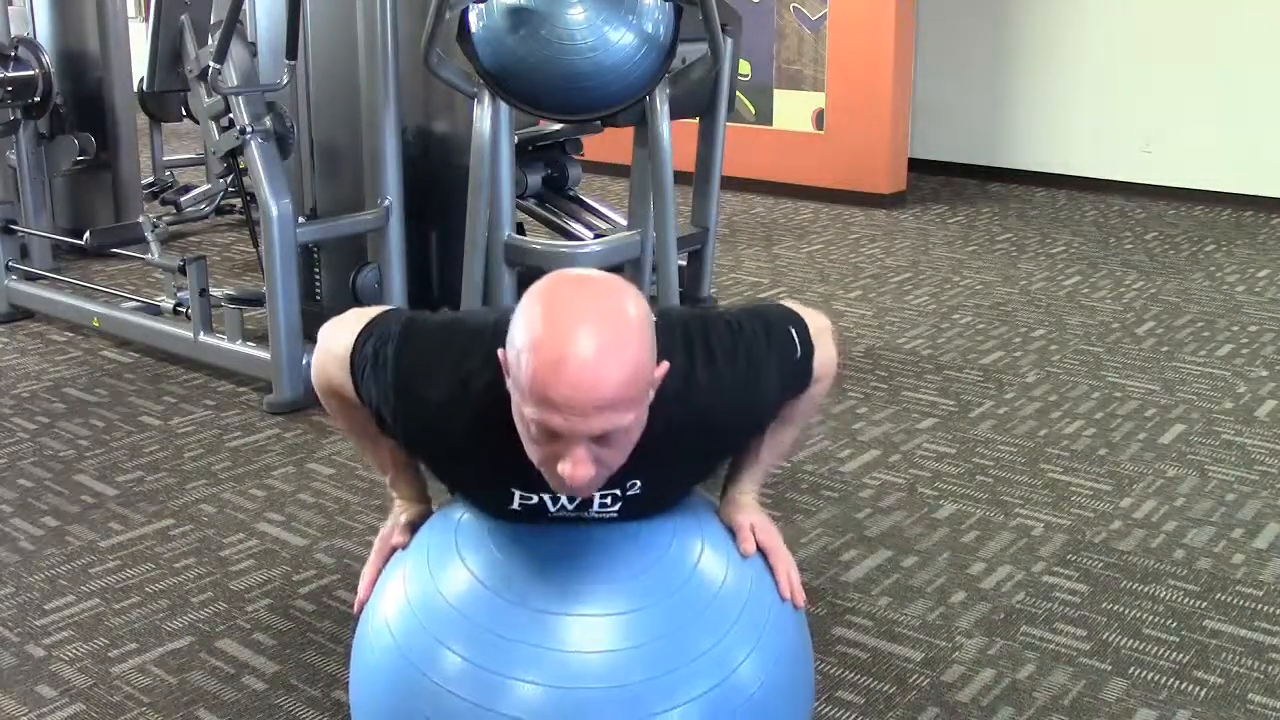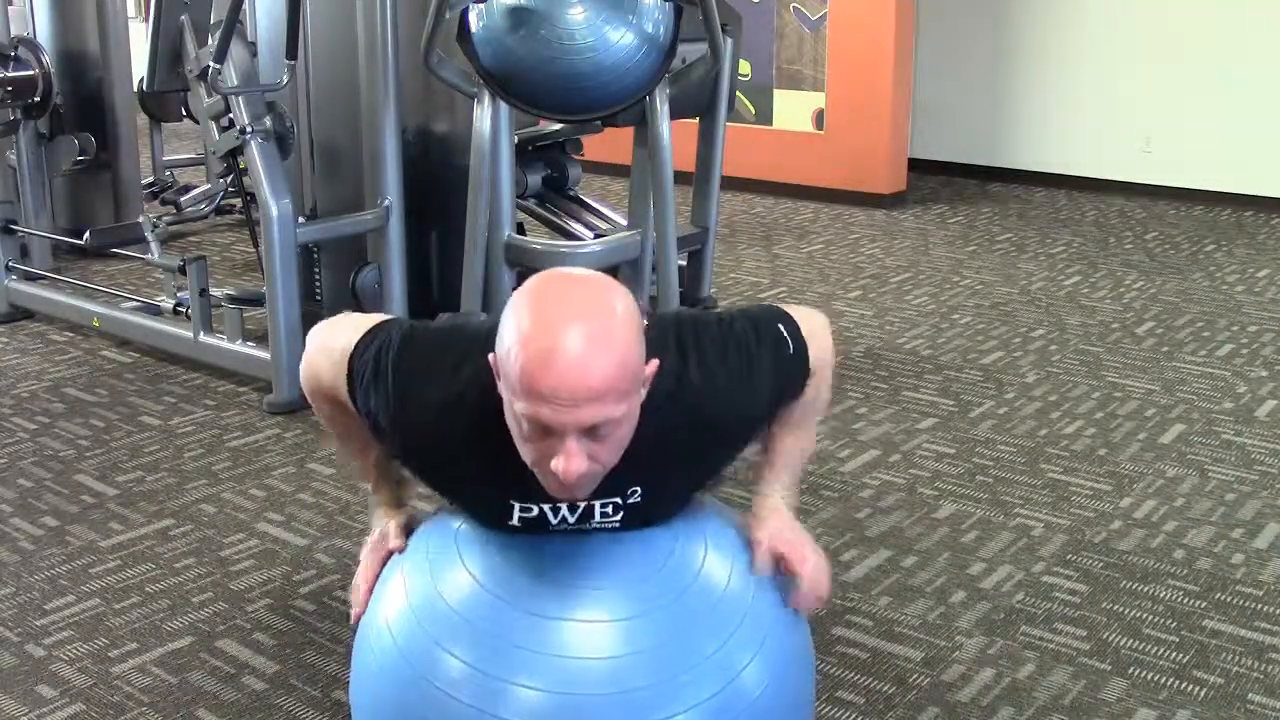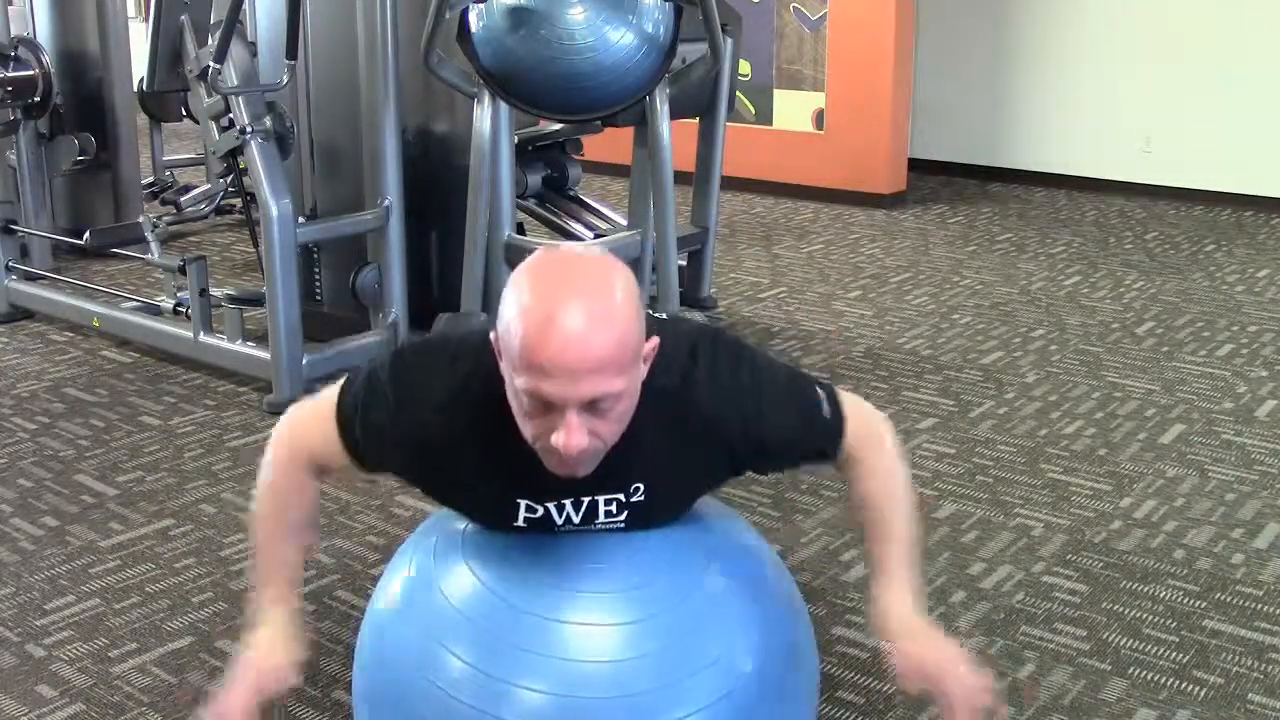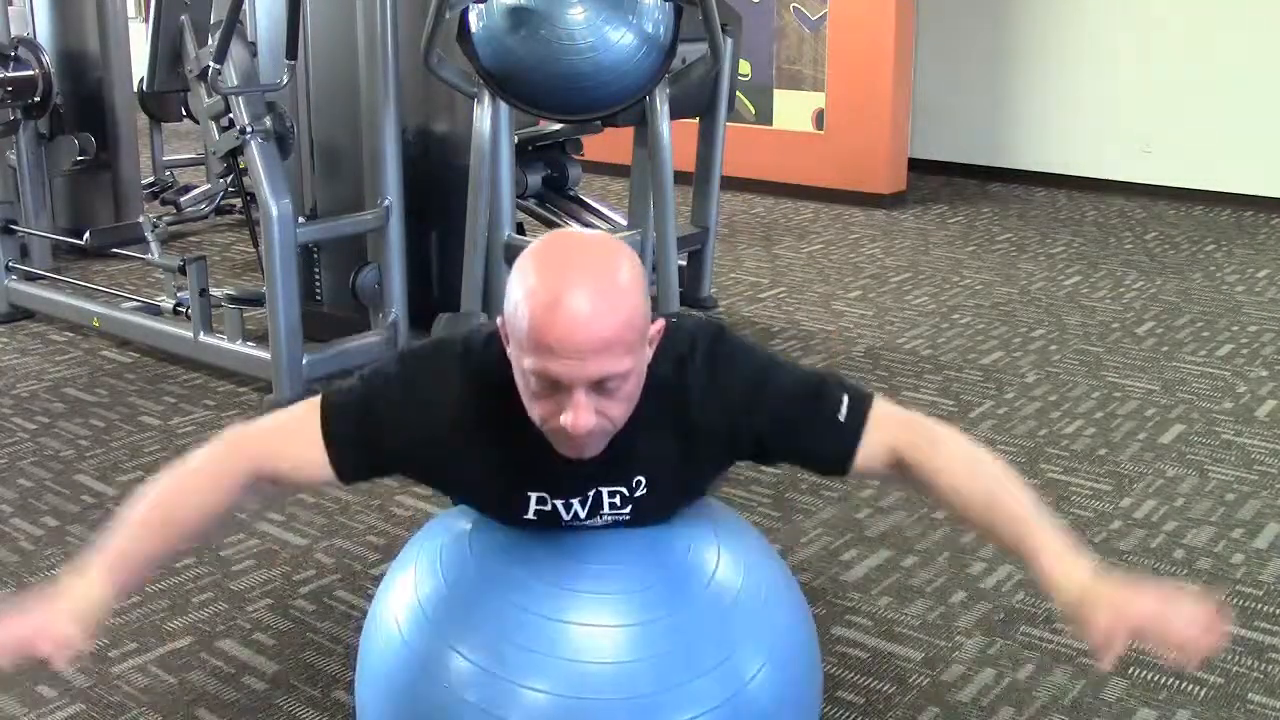
dt=0.2s
person 1, frame 1
left shoulder: (720, 378)
right shoulder: (433, 379)
left elbow: (817, 341)
right elbow: (332, 350)
left wrist: (742, 492)
right wrist: (408, 496)
person 1, frame 2
left shoulder: (714, 379)
right shoulder: (428, 387)
left elbow: (813, 337)
right elbow: (321, 353)
left wrist: (774, 502)
right wrist: (388, 505)
person 1, frame 3
left shoulder: (712, 384)
right shoulder: (434, 390)
left elbow: (864, 435)
right elbow: (299, 440)
left wrist: (903, 611)
right wrist: (271, 623)
person 1, frame 4
left shoulder: (707, 376)
right shoulder: (447, 389)
left elbow: (914, 442)
right elbow: (245, 453)
left wrist: (1076, 576)
left hip: (655, 546)
